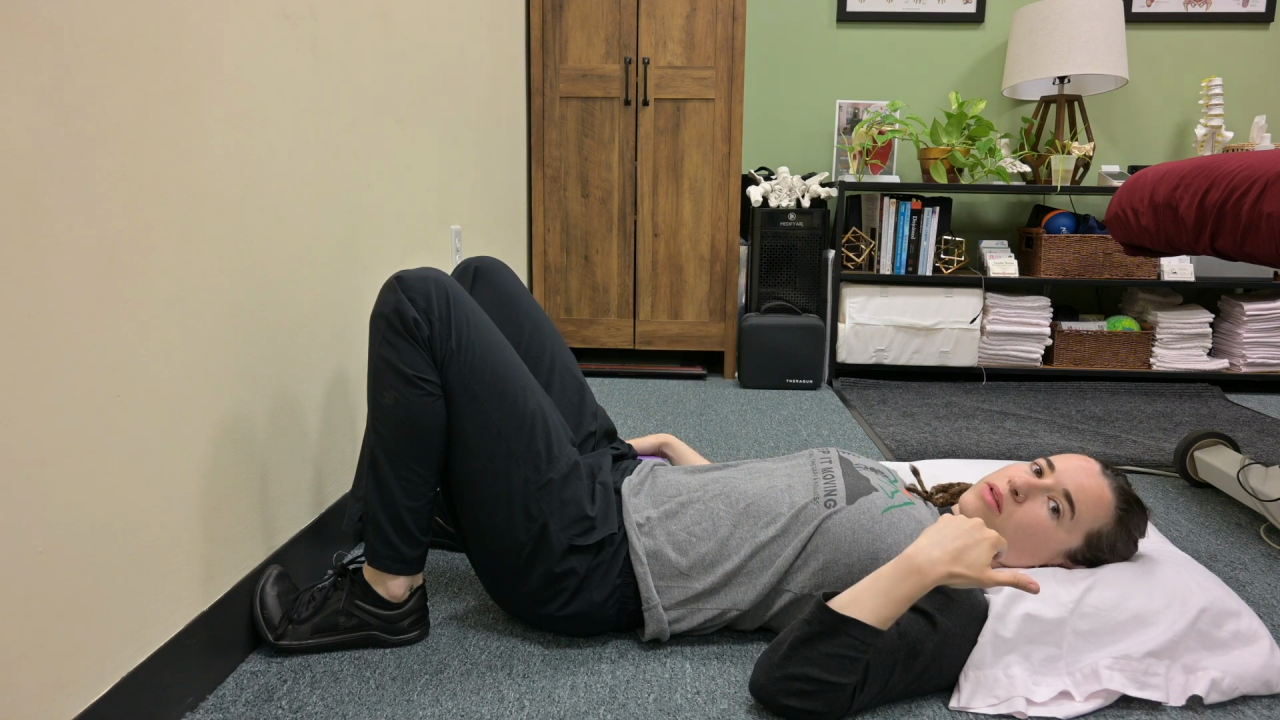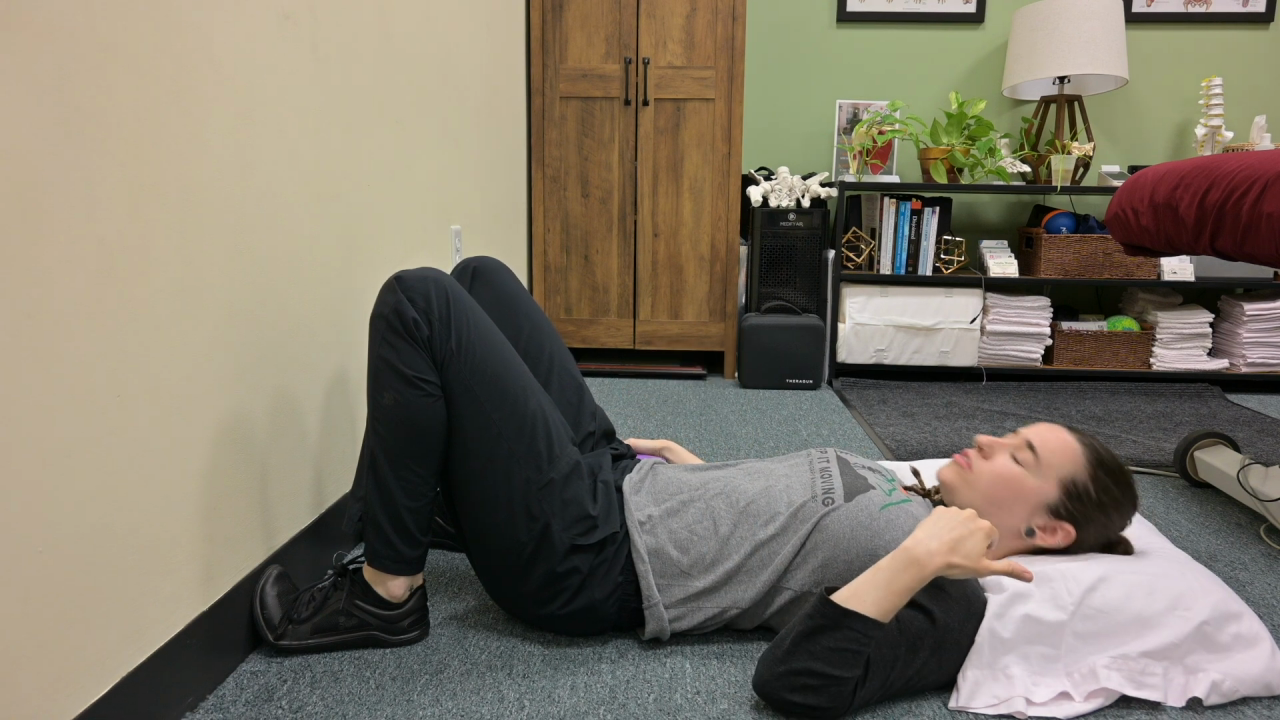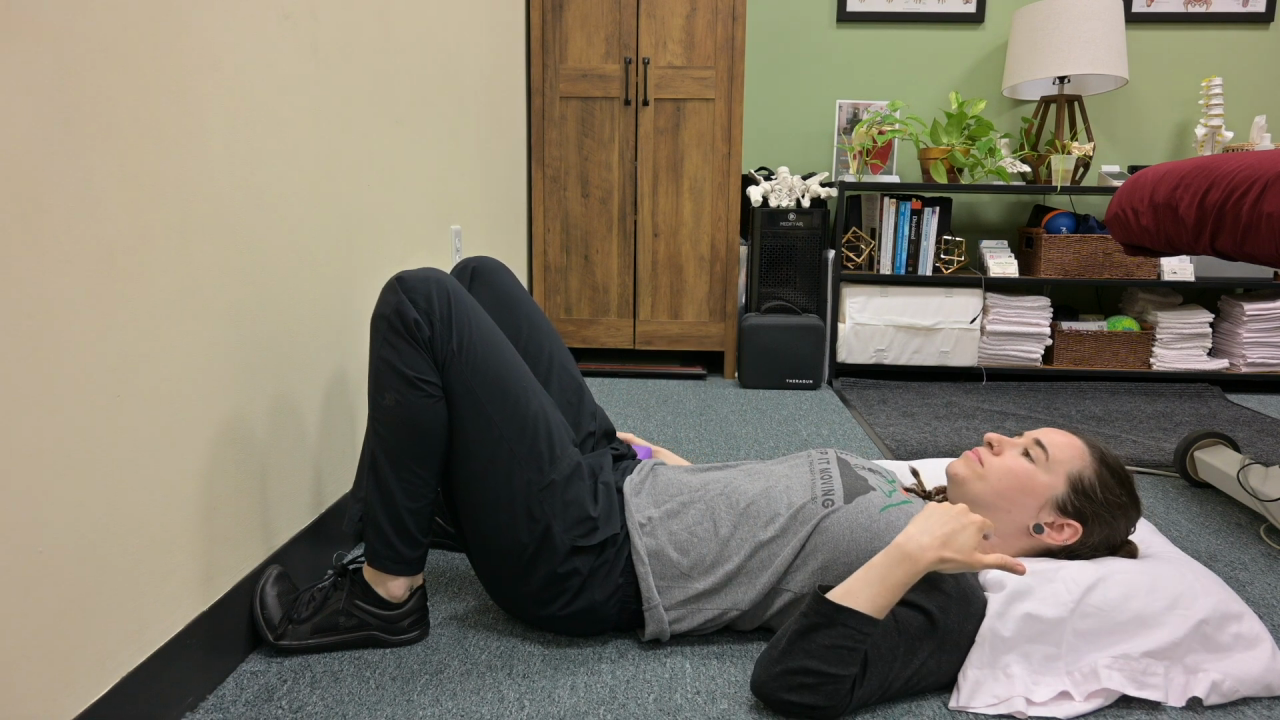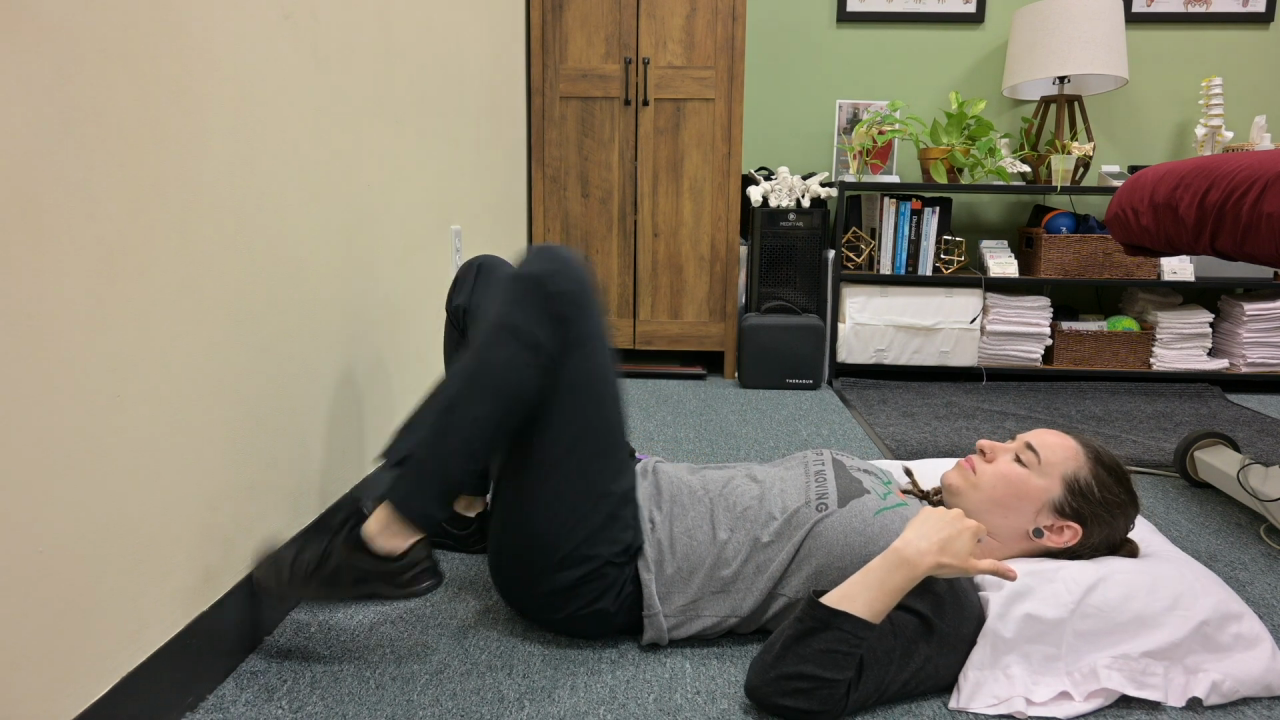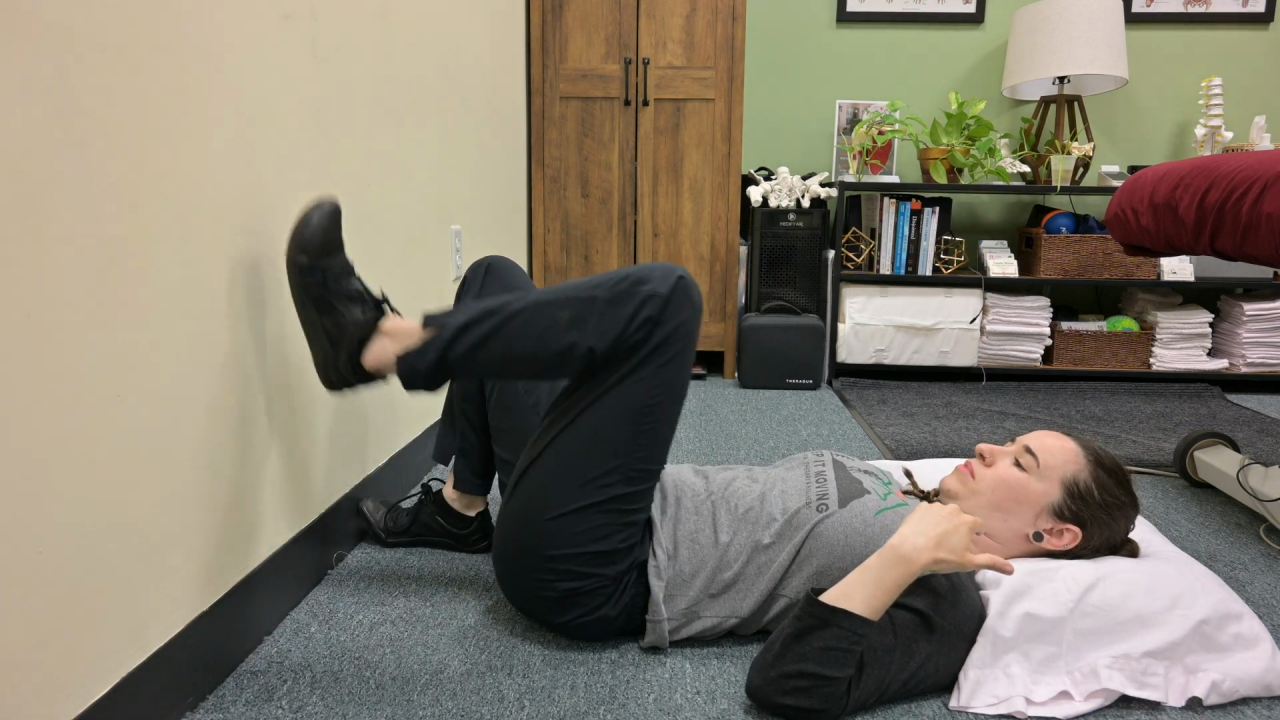
dt=0.4s
person 1, frame 1
left shoulder: (947, 608)
right shoulder: (905, 489)
left wrist: (922, 566)
right wrist: (676, 450)
left hip: (582, 557)
right hip: (620, 484)
left knee: (418, 302)
right knee: (480, 278)
left ankle: (384, 593)
right ankle: (443, 499)
person 1, frame 2
left shoulder: (946, 601)
right shoulder: (907, 493)
left wrist: (920, 557)
right wrist: (679, 458)
left hip: (582, 555)
right hip: (621, 486)
left knee: (419, 302)
right knee: (479, 279)
left ankle: (386, 595)
right ankle: (444, 499)
person 1, frame 3
left shoulder: (947, 598)
right shoulder: (905, 492)
left wrist: (913, 553)
left hip: (582, 559)
right hip: (619, 488)
left knee: (420, 304)
right knee: (476, 280)
left ankle: (383, 595)
right ankle: (450, 499)
person 1, frame 4
left shoulder: (944, 604)
right shoulder: (902, 496)
left wrist: (909, 560)
right wrist: (672, 466)
left hip: (584, 573)
right hip: (638, 496)
left knee: (552, 280)
right knee: (485, 279)
left ankle: (389, 542)
right ankle: (456, 507)
person 1, frame 5
left shoulder: (944, 604)
right shoulder: (903, 496)
left wrist: (908, 555)
left hip: (586, 575)
right hip: (650, 509)
left knee: (661, 298)
right knee: (494, 277)
left ankle: (379, 342)
right ankle: (461, 507)
